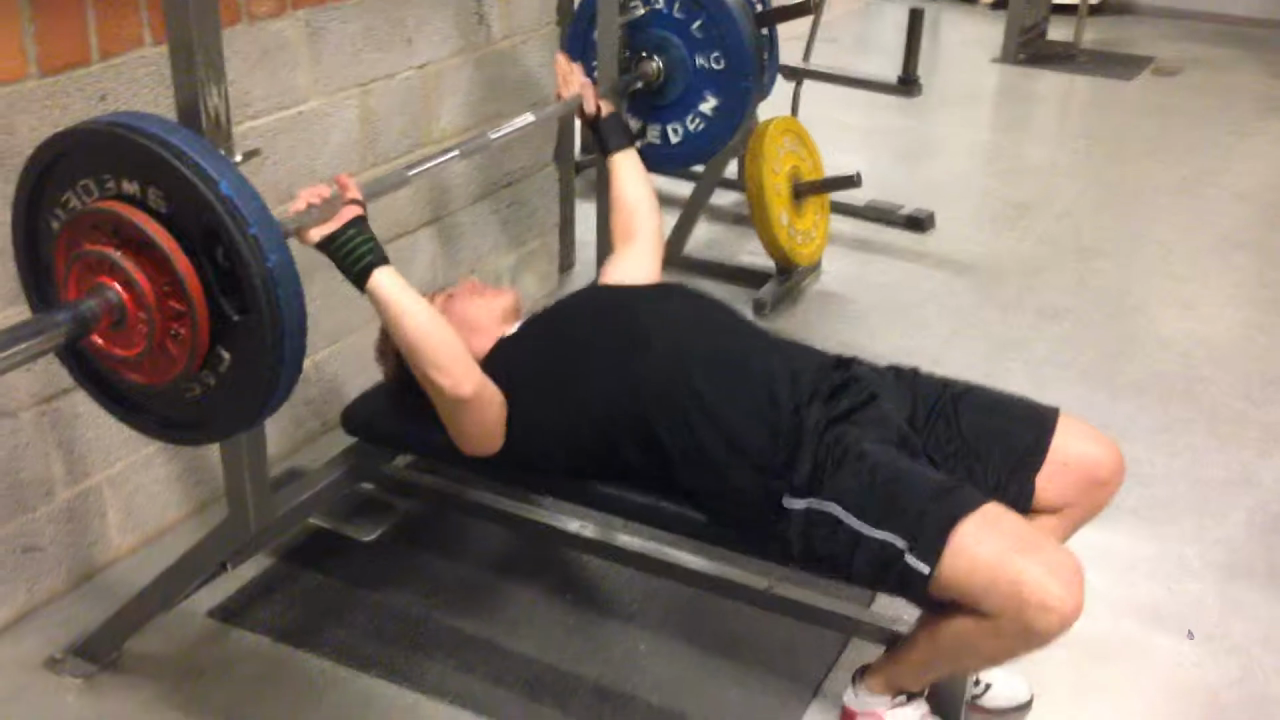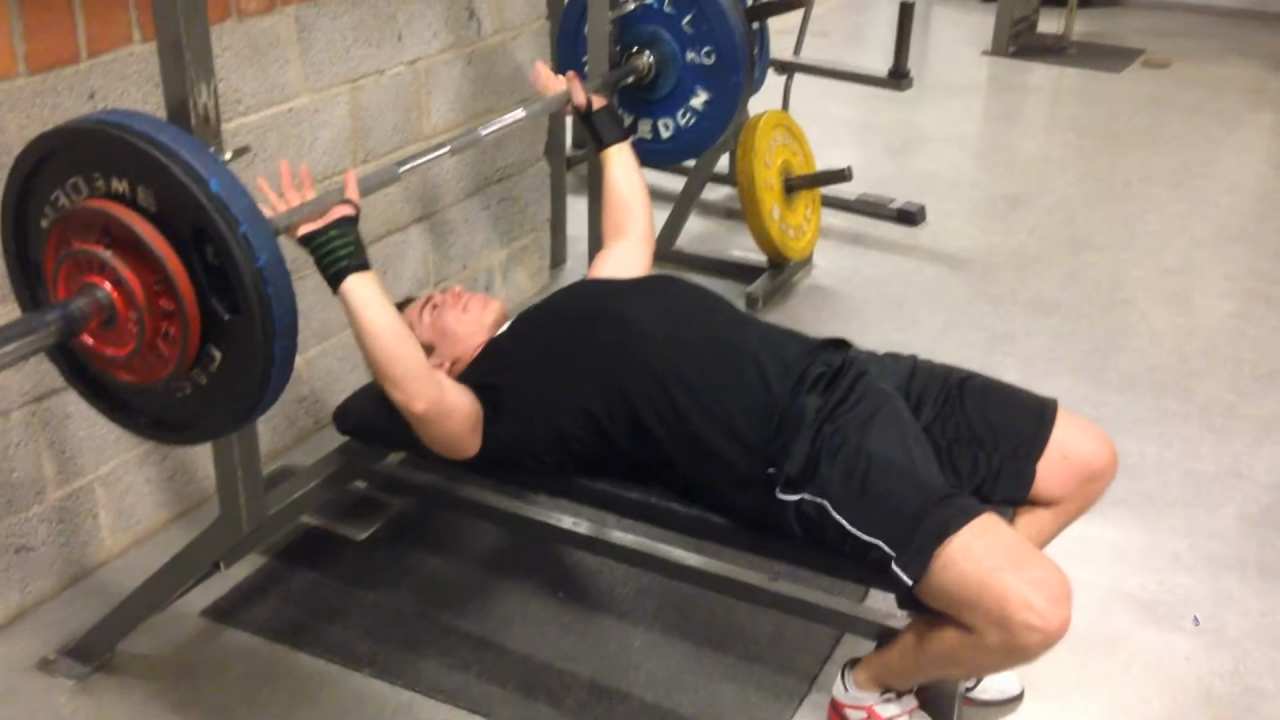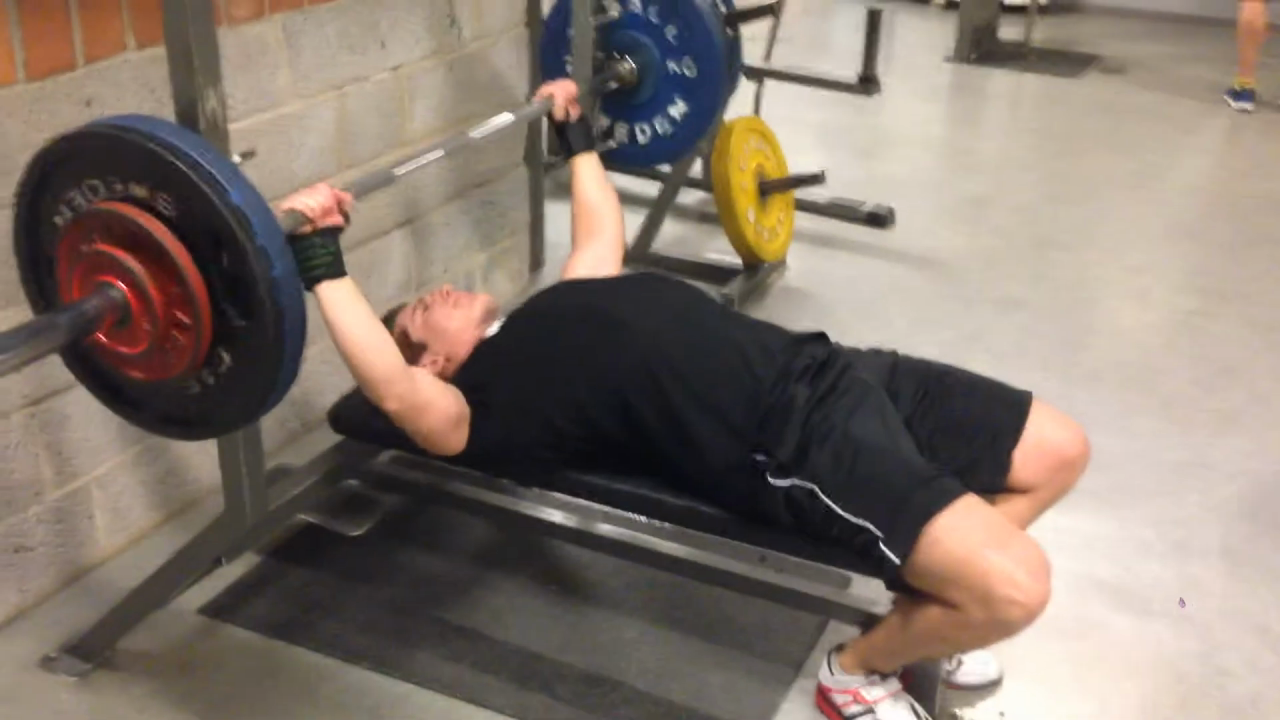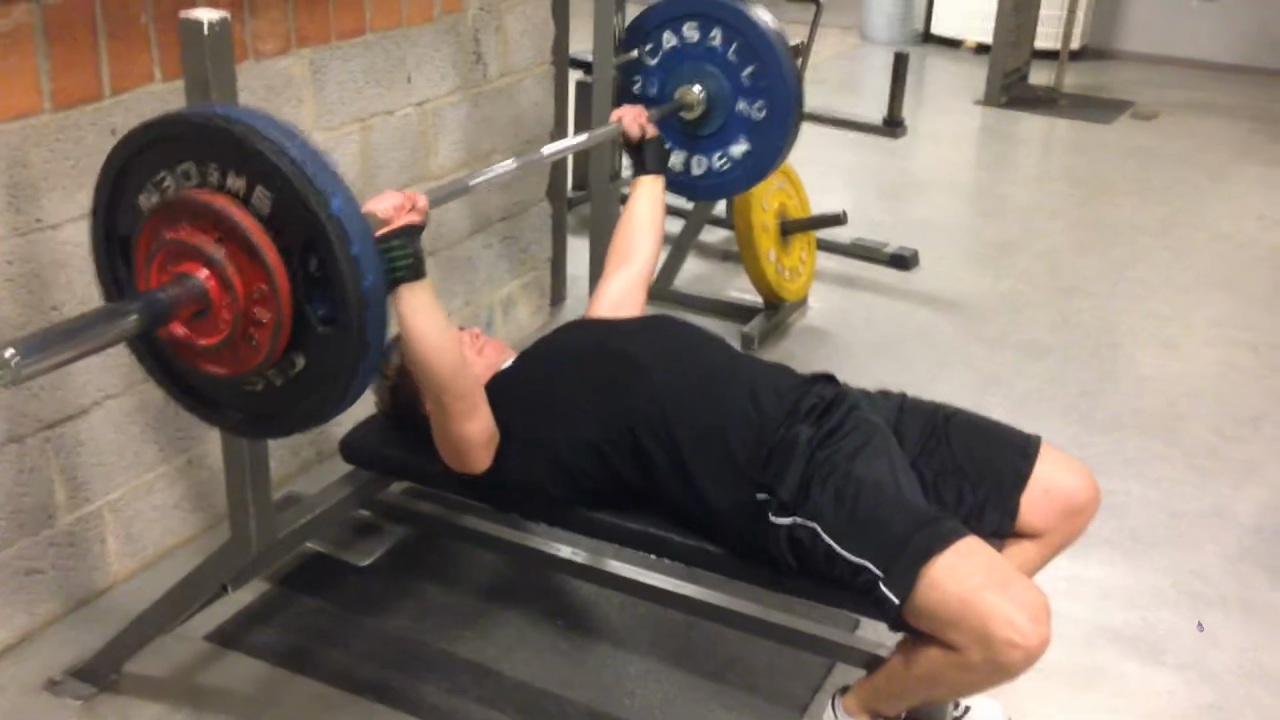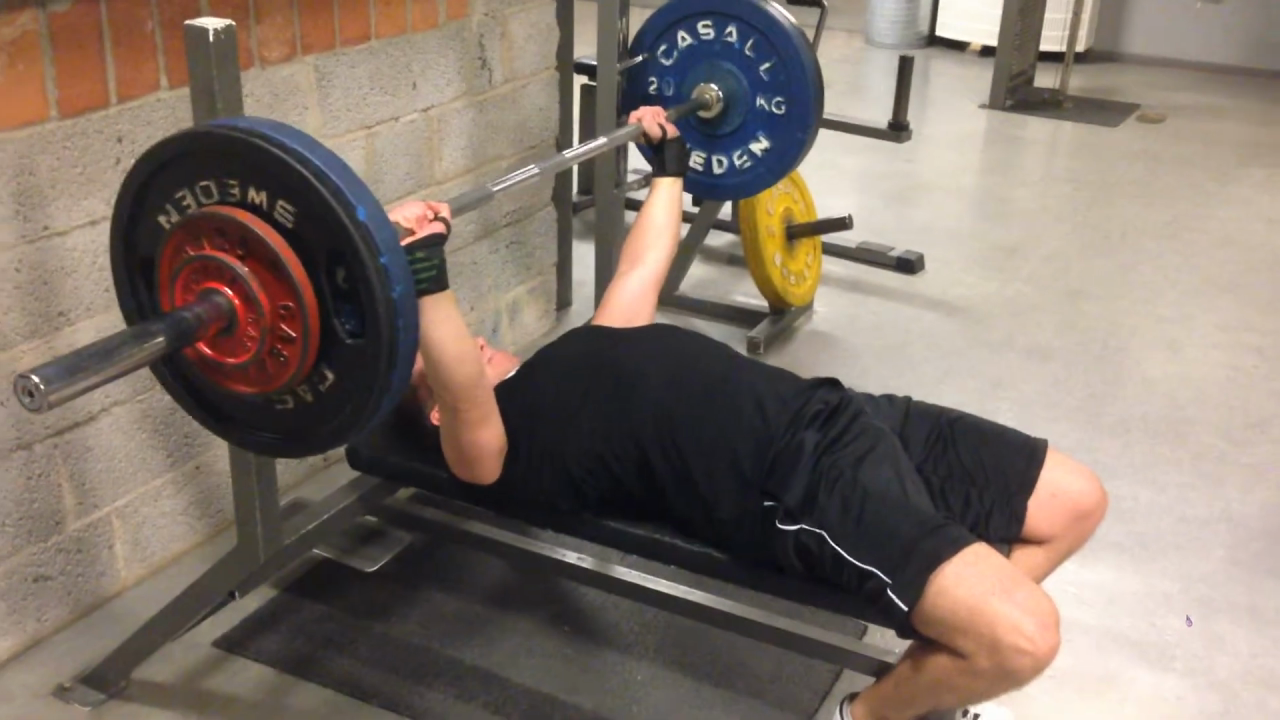
dt=1s
person 1, frame 1
left shoulder: (580, 316)
right shoulder: (498, 412)
left elbow: (644, 238)
right elbow: (454, 382)
left wrist: (607, 127)
right wrist: (362, 260)
left hip: (849, 393)
right hip: (804, 465)
left knee: (1092, 471)
right knee: (1044, 598)
left ankle: (943, 629)
person 1, frame 2
left shoulder: (566, 315)
right shoulder: (490, 405)
left elbow: (634, 232)
right elbow: (418, 400)
left wrist: (600, 119)
right wrist: (342, 259)
left hip: (839, 377)
right hip: (801, 452)
left knee: (1087, 462)
right knee: (1031, 616)
left ankle: (941, 624)
person 1, frame 3
left shoulder: (547, 315)
right shoulder: (486, 403)
left elbow: (603, 234)
right elbow: (398, 397)
left wrist: (574, 132)
right wrist: (319, 260)
left hip: (819, 371)
right hip: (783, 442)
left knee: (1059, 452)
right knee: (1012, 589)
left ankle: (920, 612)
person 1, frame 4
left shoulder: (564, 352)
right shoulder: (492, 435)
left elbow: (630, 265)
right elbow: (453, 393)
left wrist: (648, 157)
right wrist: (400, 266)
right hip: (785, 477)
left knee: (1070, 498)
right knee: (1011, 634)
person 1, frame 5
left shoulder: (573, 359)
right shoulder: (499, 443)
left elbow: (643, 267)
right elbow: (463, 395)
left wrist: (668, 158)
right wrist: (423, 271)
right hip: (795, 484)
left knee: (1078, 503)
right knee: (1020, 642)
